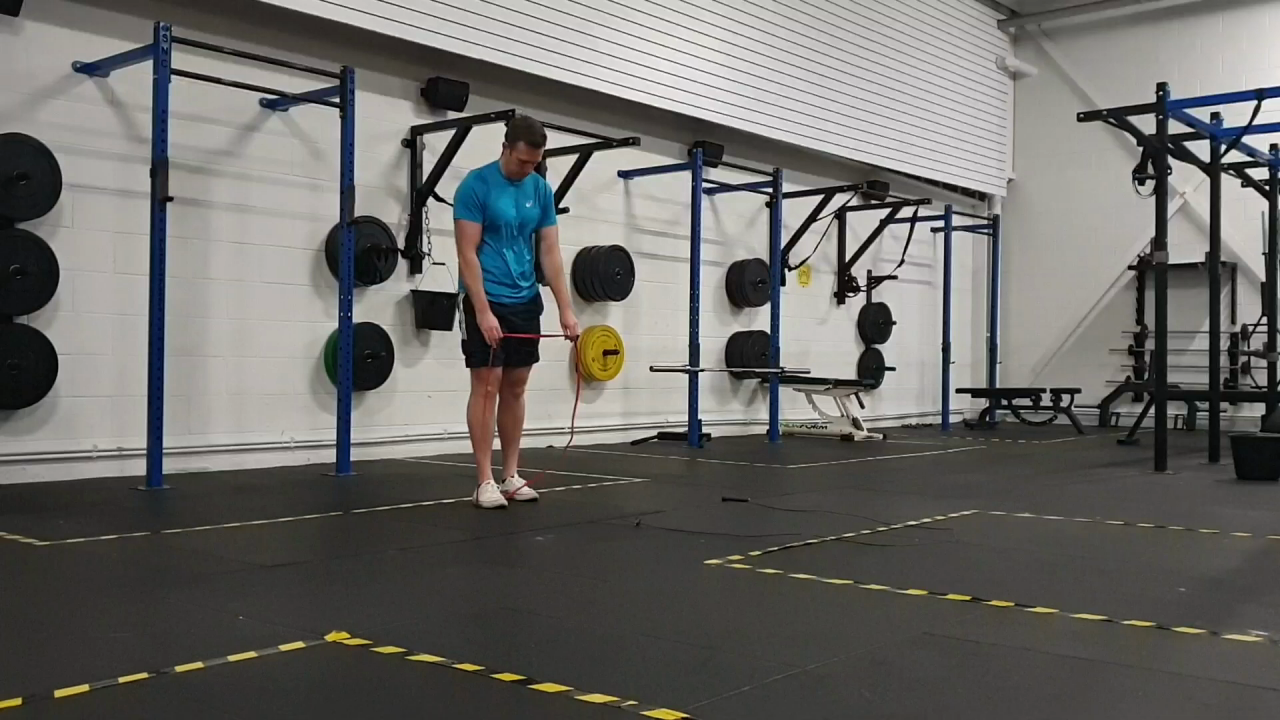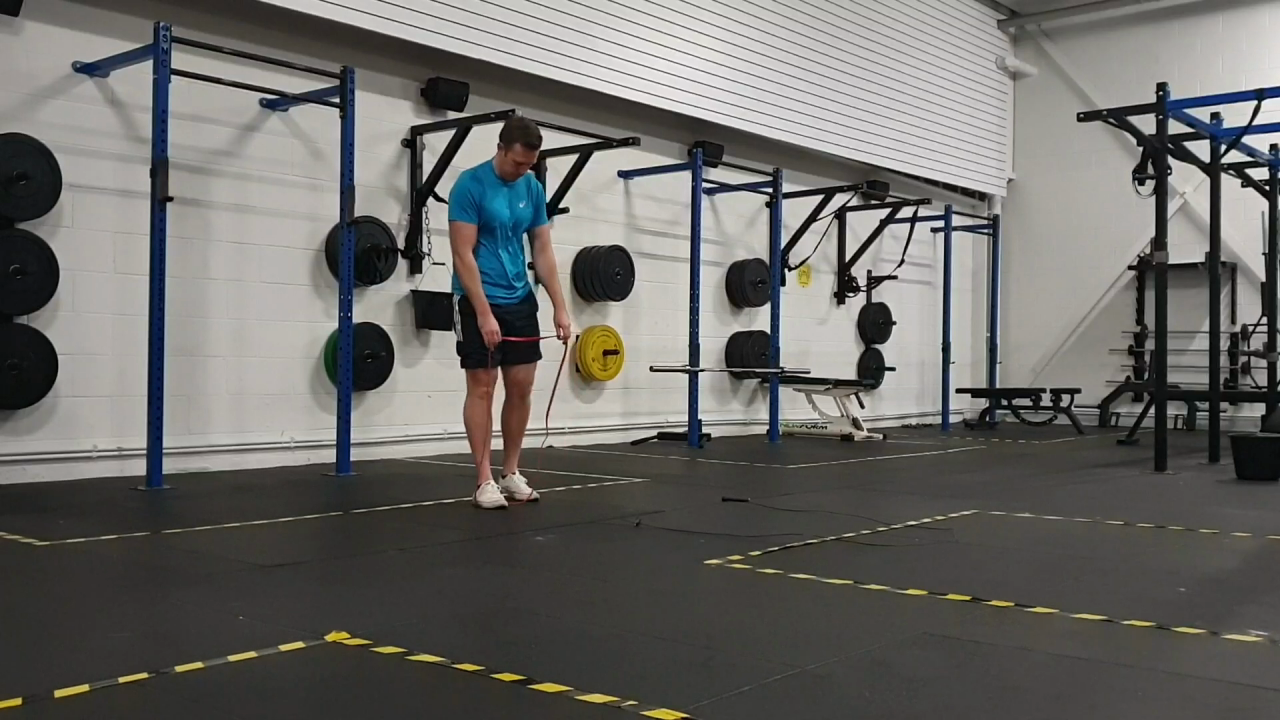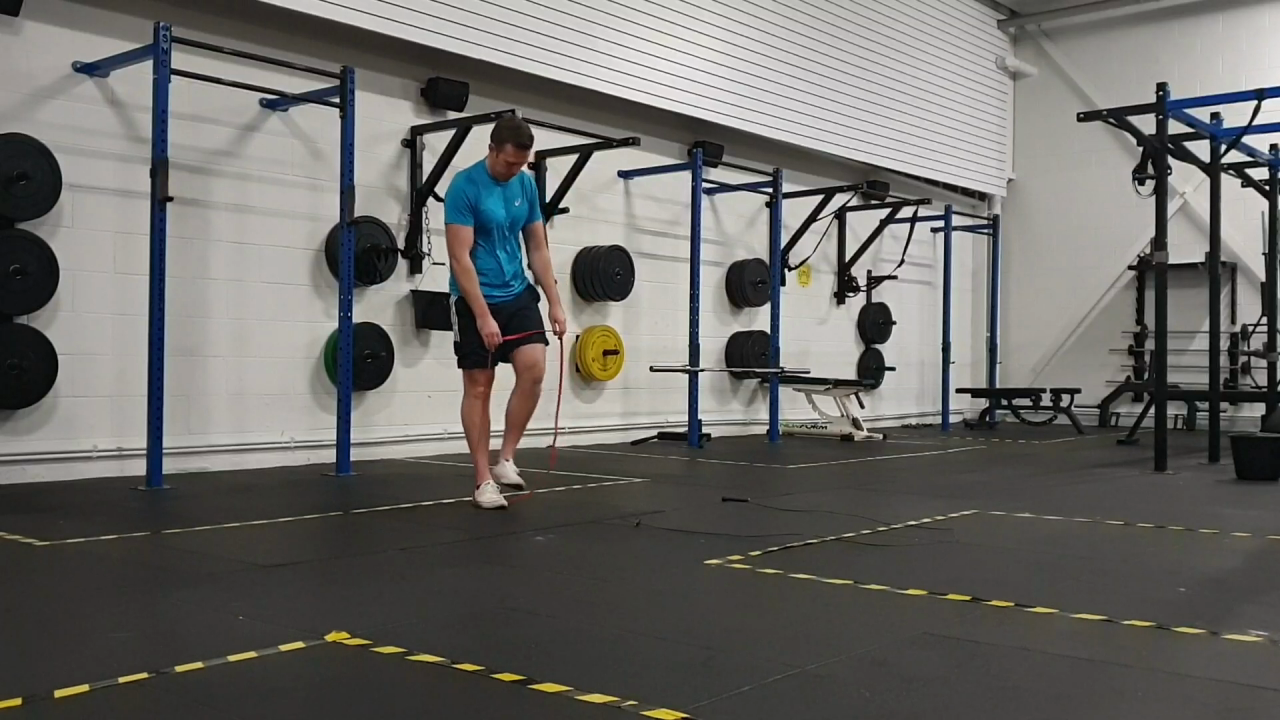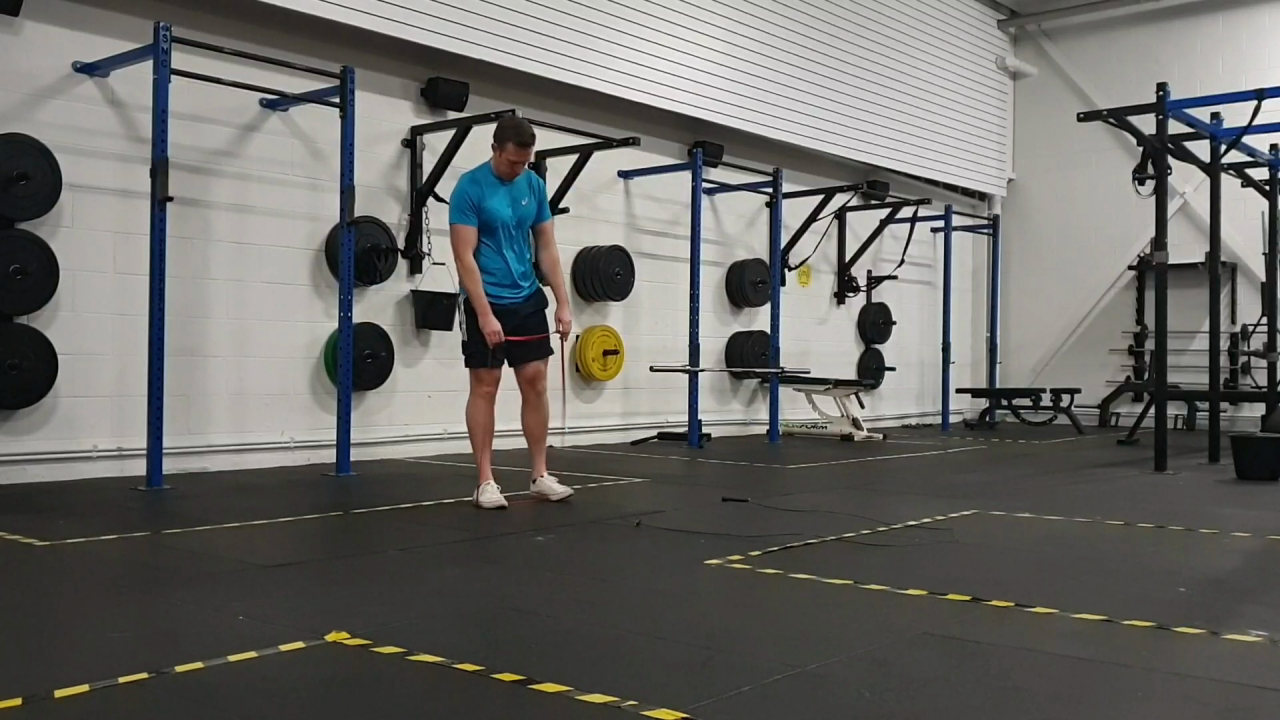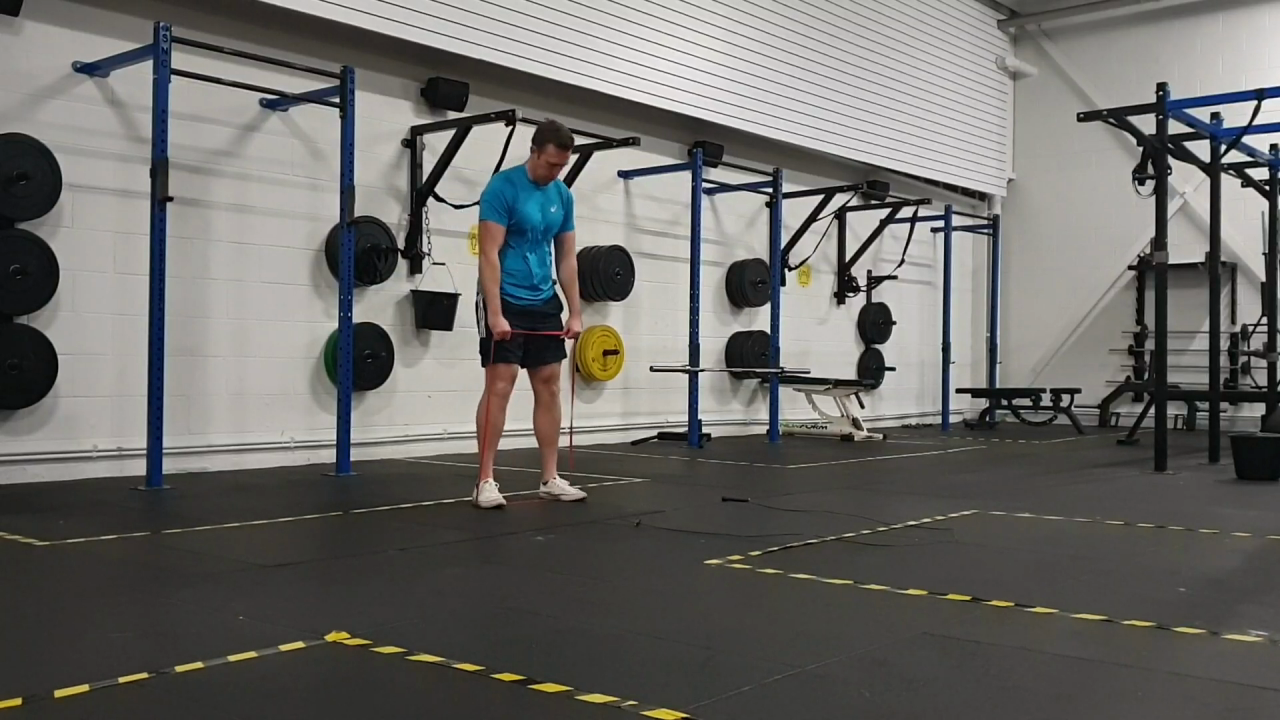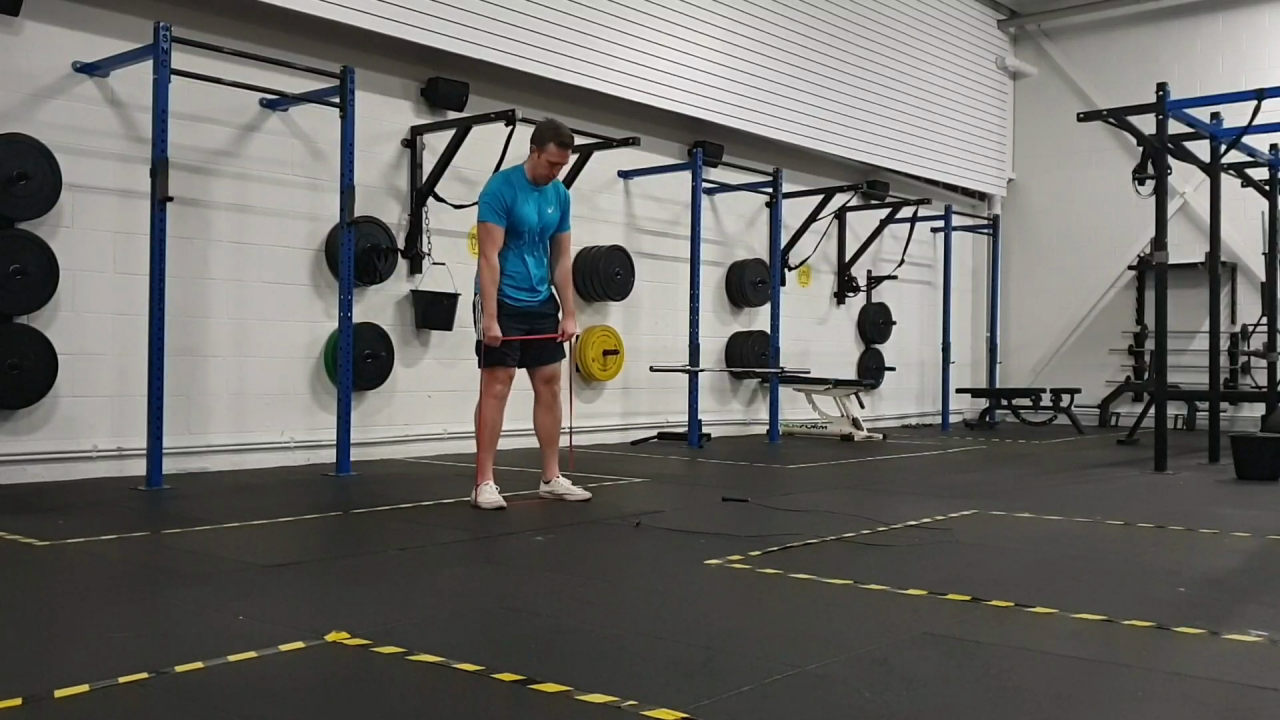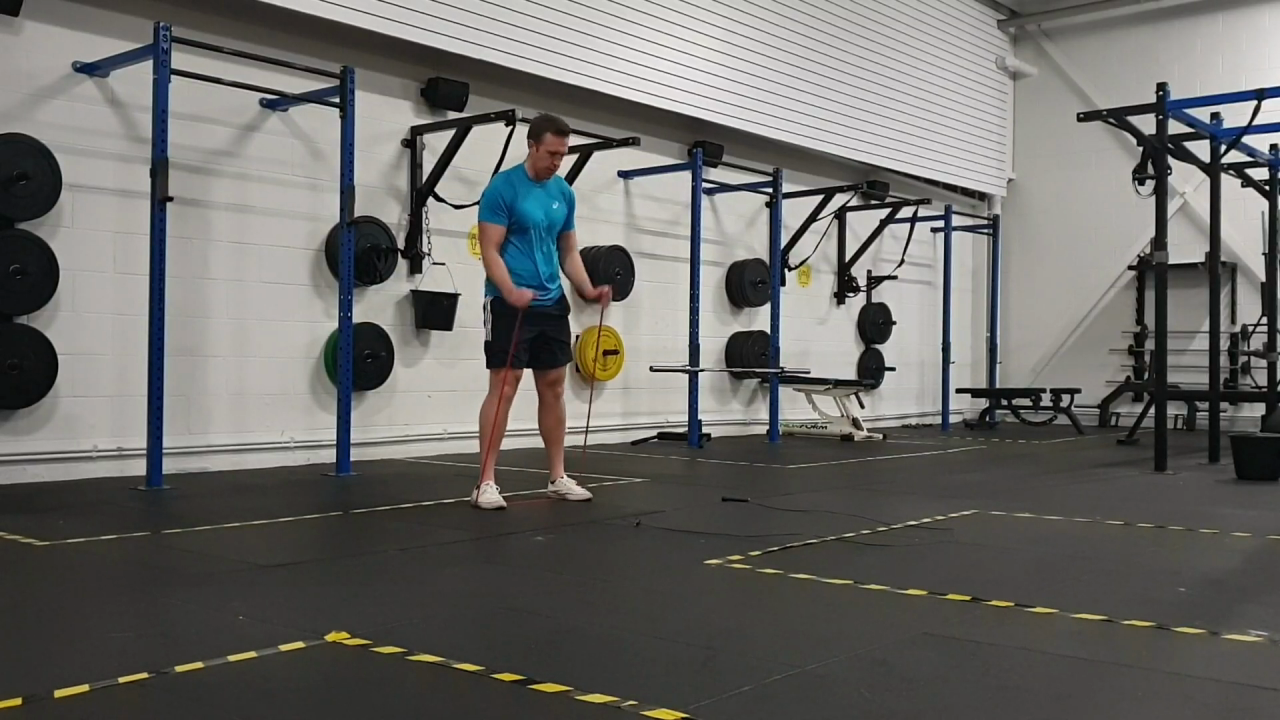
dt=0.4s
person 1, frame 1
left shoulder: (541, 190)
right shoulder: (476, 185)
left elbow: (550, 252)
right elbow: (467, 253)
left wrist: (565, 309)
right wrist: (483, 311)
left hip: (525, 301)
right hip: (485, 300)
left knee: (515, 388)
right knee: (487, 384)
left ankle: (511, 475)
right ankle: (485, 481)
person 1, frame 2
left shoulder: (533, 189)
right shoulder: (470, 185)
left elbow: (543, 252)
right elbow: (463, 254)
left wrist: (560, 308)
right wrist: (484, 313)
left hip: (519, 299)
right hip: (478, 300)
left knee: (521, 386)
right knee: (482, 386)
left ankle: (511, 471)
right ankle: (485, 480)
person 1, frame 3
left shoulder: (526, 186)
right shoulder: (464, 186)
left elbow: (538, 248)
right elbow: (460, 257)
left wrist: (555, 302)
right wrist: (483, 316)
left hip: (518, 294)
right hip: (475, 300)
left knee: (533, 369)
right knee: (479, 386)
left ankle: (506, 459)
right ankle: (484, 480)
person 1, frame 4
left shoulder: (534, 186)
right shoulder: (470, 187)
left elbow: (547, 248)
right elbow: (465, 257)
left wrist: (563, 303)
right wrist: (486, 315)
left hip: (528, 299)
right hip: (486, 301)
left knee: (535, 384)
right knee: (485, 386)
left ankle: (540, 475)
right ankle: (485, 481)
person 1, frame 5
left shoulder: (562, 196)
right shoulder: (503, 187)
left elbow: (567, 258)
right elbow: (489, 254)
left wrist: (575, 312)
right wrist: (494, 313)
left hip: (544, 303)
right hip: (505, 301)
left knee: (548, 387)
right knee: (500, 385)
left ankle: (550, 478)
right ankle: (485, 480)
person 1, frame 6
left shoulder: (560, 195)
right shoulder: (501, 188)
left elbow: (561, 259)
right elbow: (489, 256)
left wrist: (569, 313)
right wrist: (489, 317)
left hip: (541, 303)
right hip: (503, 302)
left knee: (550, 386)
right knee: (497, 387)
left ankle: (552, 477)
right ankle: (484, 482)
person 1, frame 7
left shoulder: (564, 194)
right shoulder: (503, 187)
left elbow: (568, 252)
right elbow: (489, 250)
left wrist: (588, 290)
right wrist: (509, 292)
left hip: (552, 304)
right hip: (511, 304)
left knee: (553, 388)
right knee: (503, 388)
left ankle: (557, 477)
right ankle: (485, 482)
